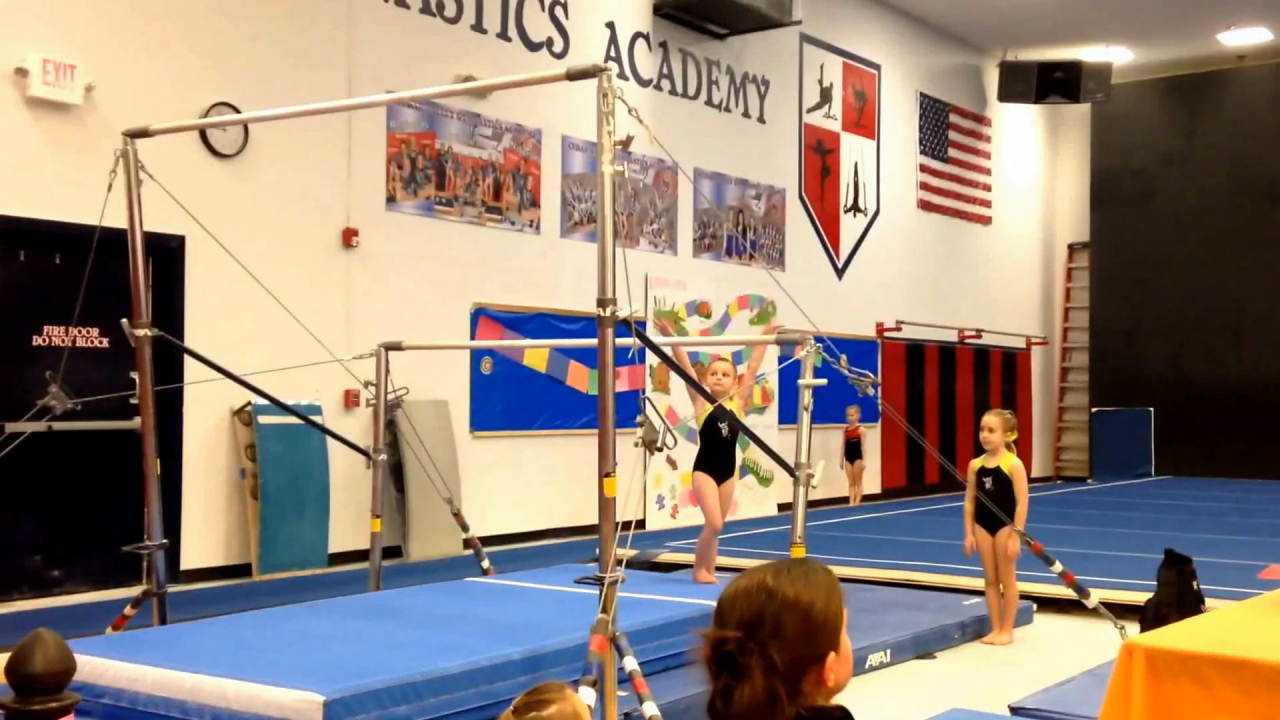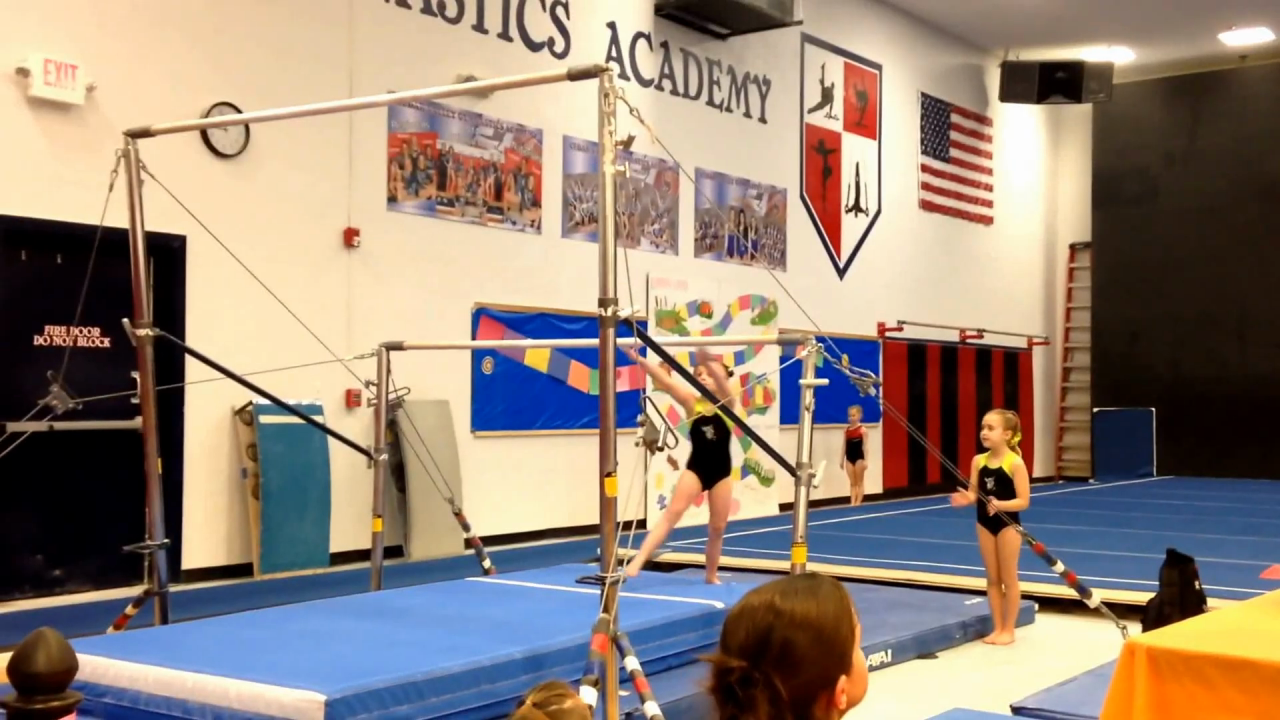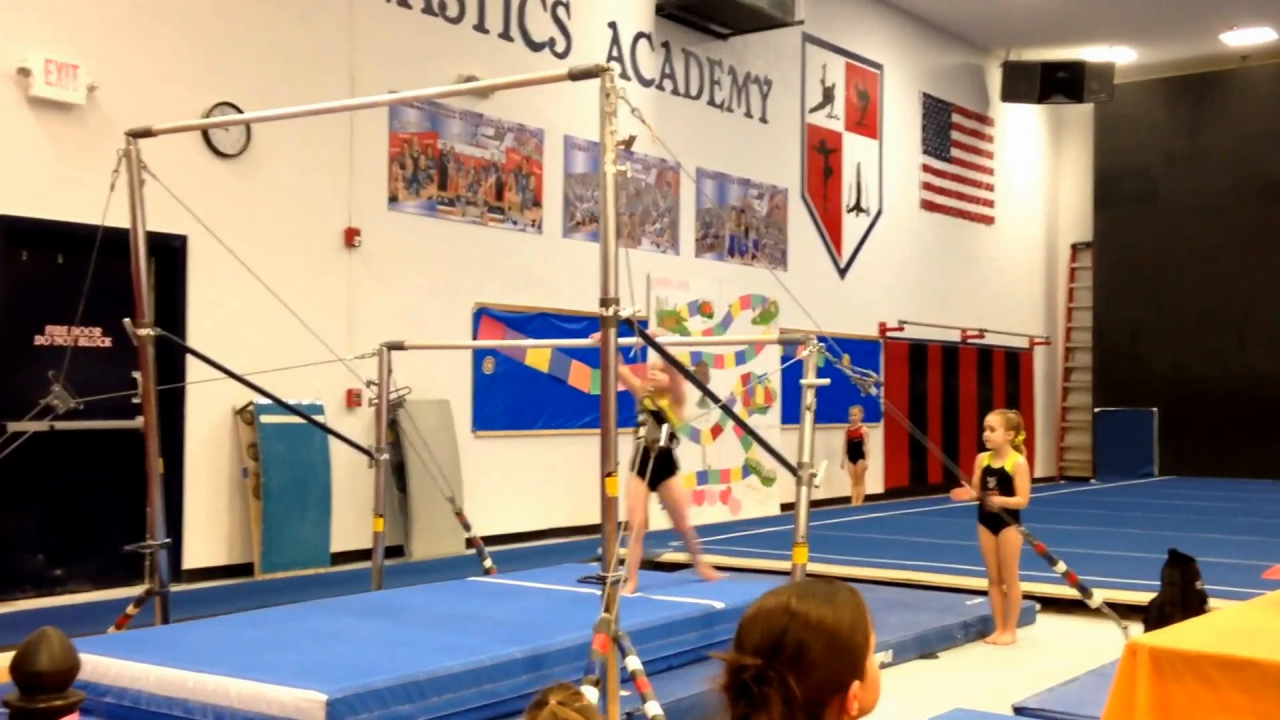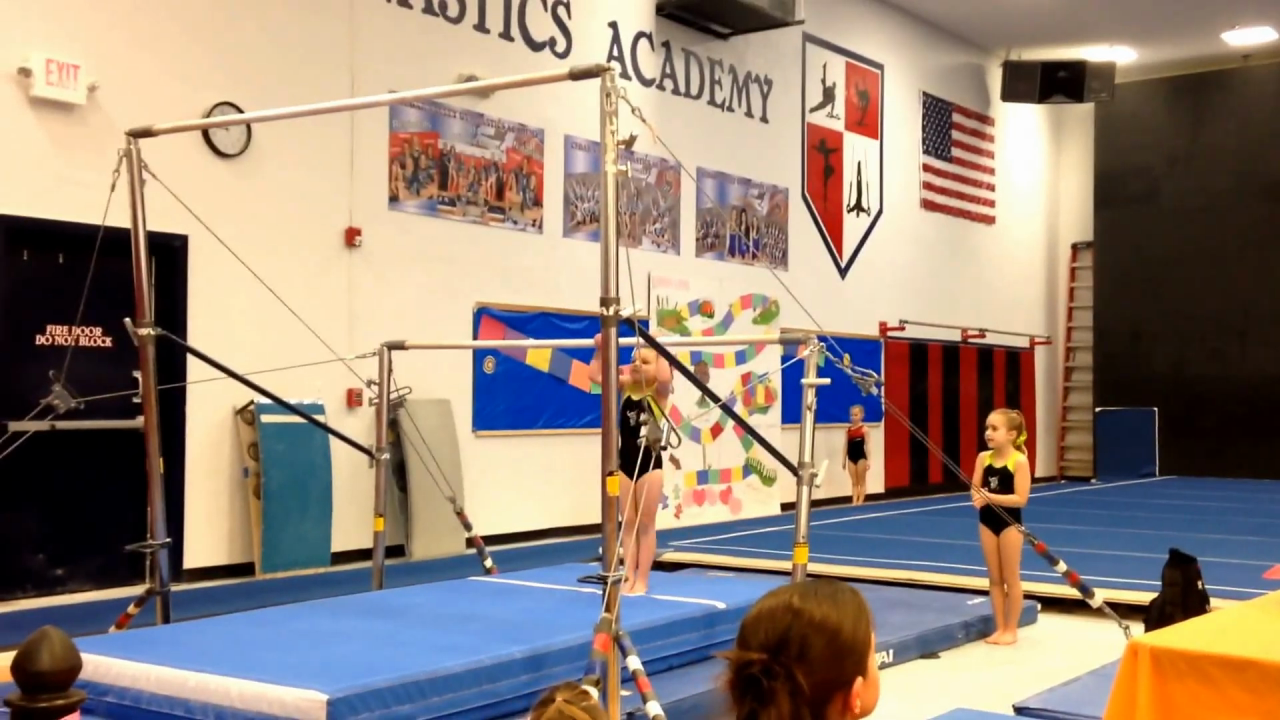
dt=0.4s
person 1, frame 1
left shoulder: (737, 403)
right shoulder: (702, 402)
left elbow: (752, 370)
right elbow: (685, 368)
left wrist: (764, 340)
right wrist: (671, 338)
left hip: (727, 471)
right hip: (704, 469)
left knee: (717, 526)
right knee: (714, 524)
left ankle: (709, 573)
right ankle: (699, 570)
person 1, frame 2
left shoulder: (727, 402)
right shoulder: (691, 401)
left elbow: (720, 379)
right elbow: (663, 379)
left wrist: (707, 359)
right wrist: (635, 356)
left hip: (721, 472)
right hip: (695, 469)
left knee: (717, 527)
right knee: (672, 513)
left ankle: (711, 575)
right ankle: (637, 562)
person 1, frame 3
left shoulder: (675, 399)
right shoulder: (642, 394)
left elbow: (677, 378)
right elbow: (620, 371)
left hip: (667, 470)
right hip: (640, 469)
left knee: (683, 526)
right knee: (636, 524)
left ankle: (700, 564)
right ankle: (631, 580)
person 1, frame 4
left shoulder: (658, 392)
right shoulder: (625, 386)
left elbow: (665, 379)
right elbow: (594, 375)
left wrist: (659, 354)
right wrist: (599, 350)
left hip: (649, 463)
right hip: (625, 462)
left knee: (645, 525)
right knee: (628, 523)
left ankle: (642, 580)
right ankle: (629, 577)
person 2, frame 1
left shoulder: (1014, 464)
right shoulder: (975, 465)
left elbow: (1022, 504)
right elbow: (970, 500)
left wrist: (1016, 537)
right wrist: (969, 533)
left hip: (1006, 527)
right hip: (982, 526)
left knee: (1007, 579)
right knee: (990, 579)
left ankle: (1007, 629)
right ankle: (996, 628)
person 2, frame 2
left shoulder: (1015, 463)
right shoulder: (979, 460)
left elbow: (1023, 501)
right elbow: (974, 491)
left wrist: (999, 505)
right wrist: (965, 498)
left hip: (1008, 524)
right hip: (985, 524)
left knee: (1009, 578)
right knee: (992, 578)
left ankle: (1008, 629)
right ankle: (997, 627)
person 2, frame 3
left shoulder: (1018, 462)
right shoulder: (982, 459)
left elbow: (1022, 500)
right elbow: (975, 491)
left wrist: (1000, 500)
right wrist: (967, 493)
left hip: (1008, 523)
right hip: (986, 522)
left knee: (1009, 578)
right knee: (993, 577)
left ankle: (1010, 630)
right ankle: (998, 627)
person 2, frame 4
left shoulder: (1019, 461)
right shoulder: (983, 458)
left elbow: (1021, 498)
right elbow: (976, 488)
left wrist: (993, 497)
right wrist: (976, 496)
left hip: (1010, 523)
right hip: (987, 522)
left knee: (1011, 578)
right knee: (994, 578)
left ankle: (1011, 629)
right ankle: (999, 627)
